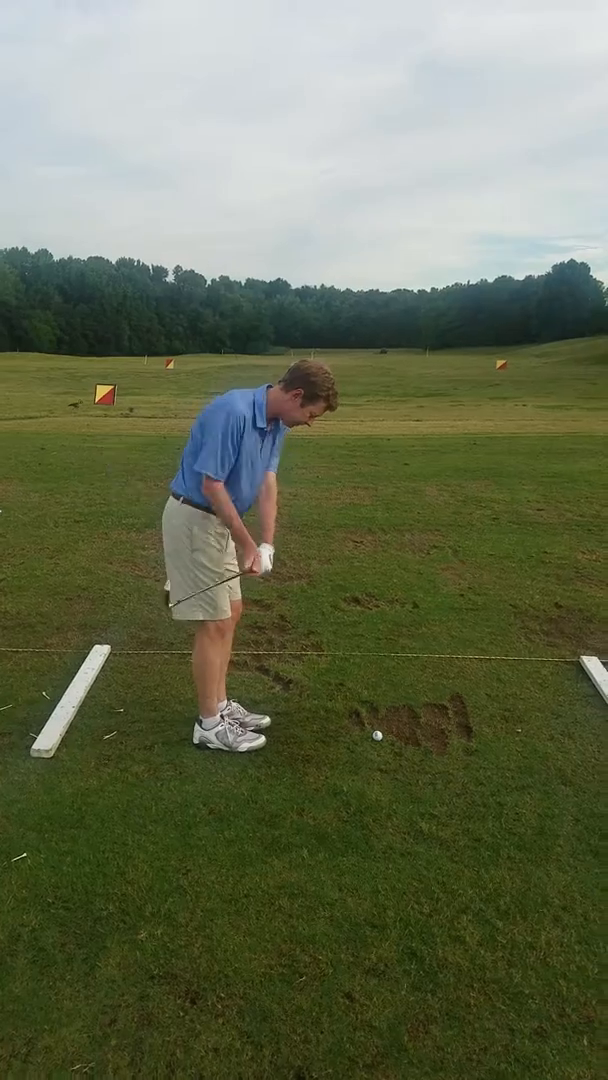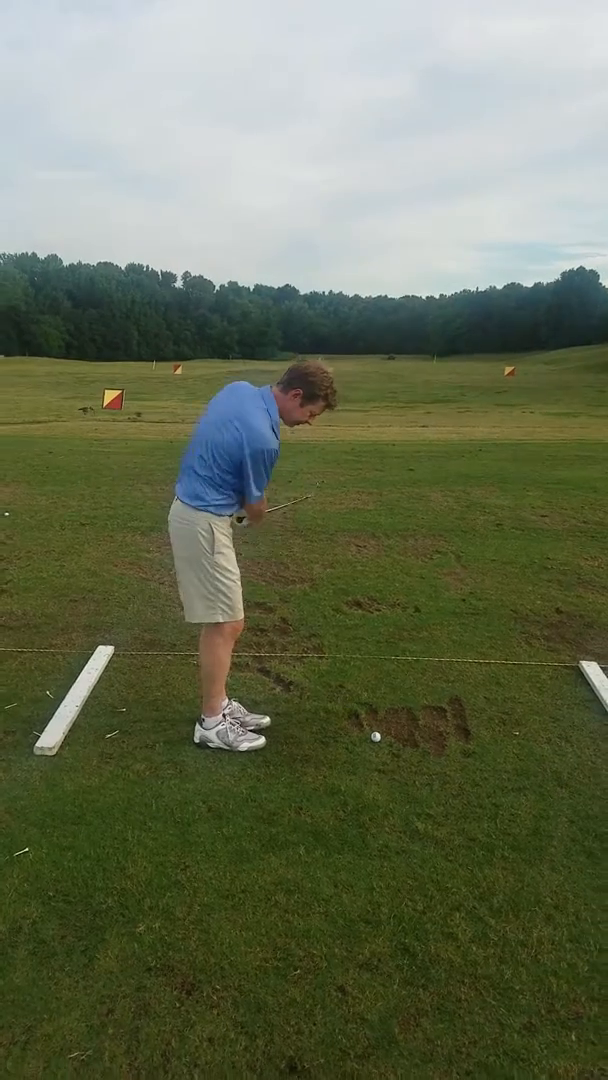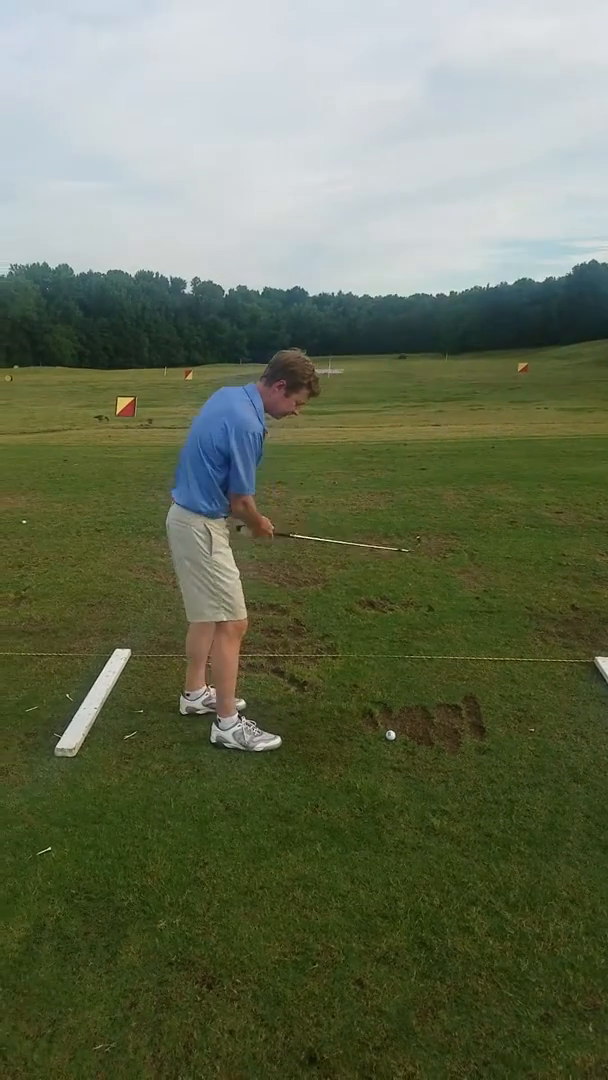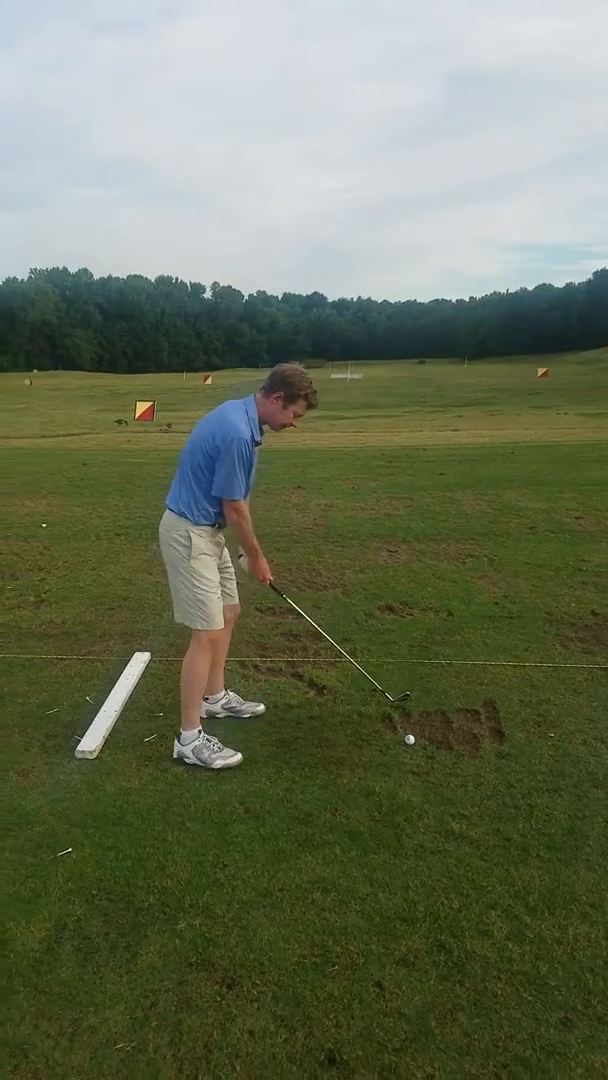
dt=0.4s
person 1, frame 1
left shoulder: (276, 424)
right shoulder: (233, 411)
left elbow: (266, 484)
right elbow: (211, 485)
left wrist: (267, 544)
right wrist: (246, 541)
left hip: (218, 521)
right hip: (193, 519)
left knee: (230, 614)
right knee: (214, 622)
left ankle: (219, 704)
right ankle: (209, 724)
person 1, frame 2
left shoulder: (239, 390)
right shoulder: (262, 438)
right elbow: (253, 502)
right wrist: (257, 516)
left hip: (194, 512)
right hip: (204, 524)
left knee: (219, 620)
right knee: (227, 624)
left ankle: (220, 704)
right ankle: (211, 723)
person 1, frame 3
left shoulder: (227, 395)
right shoulder: (247, 426)
right elbow: (241, 499)
left wrist: (247, 517)
right wrist: (259, 526)
left hip: (189, 515)
right hip: (201, 525)
left knee: (209, 614)
right knee: (231, 623)
left ankle: (196, 693)
right ankle: (227, 723)
person 1, frame 4
left shoulder: (238, 413)
right shoulder: (238, 433)
right elbow: (234, 507)
right wrist: (256, 557)
left hip: (205, 529)
right hip: (190, 534)
left knee: (229, 612)
right knee: (210, 634)
left ankle: (214, 696)
right ankle: (190, 736)
